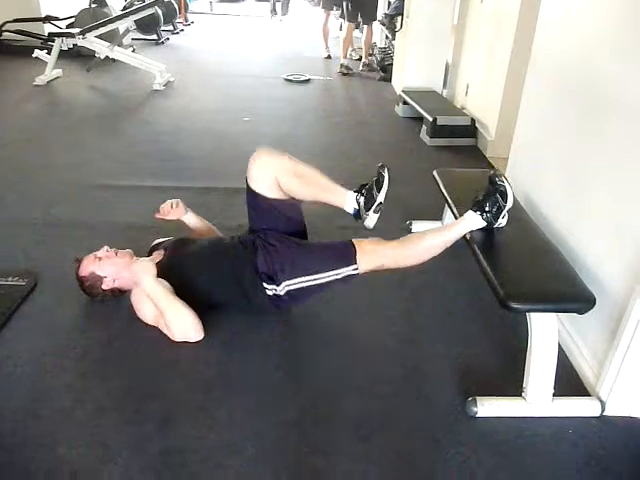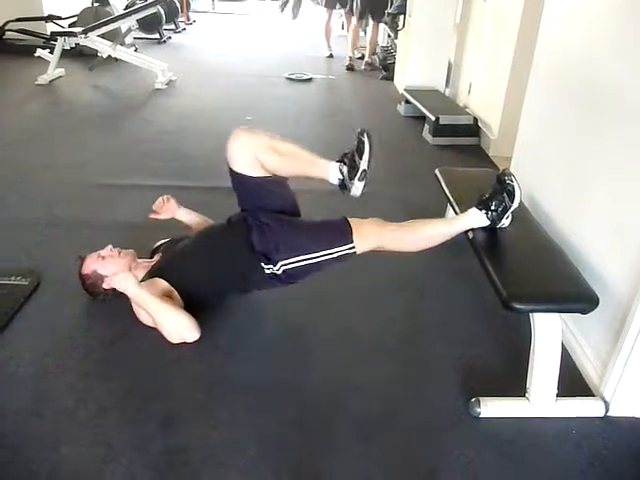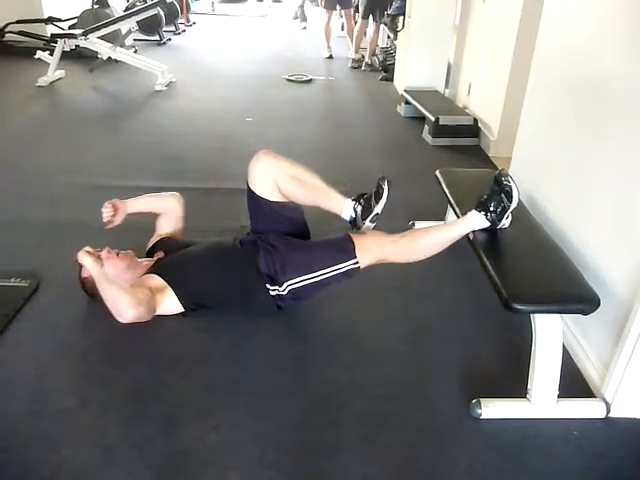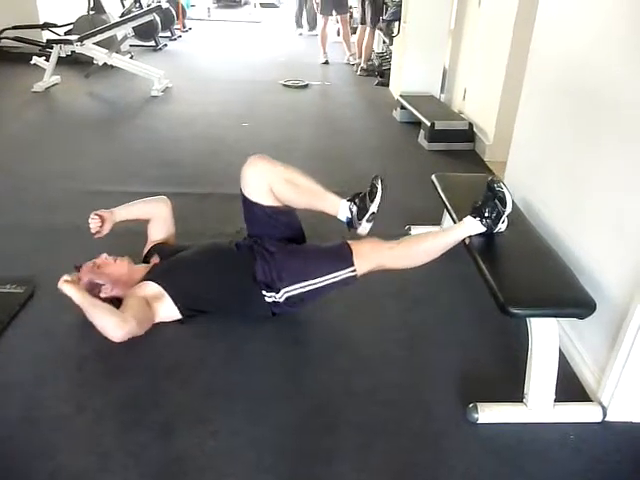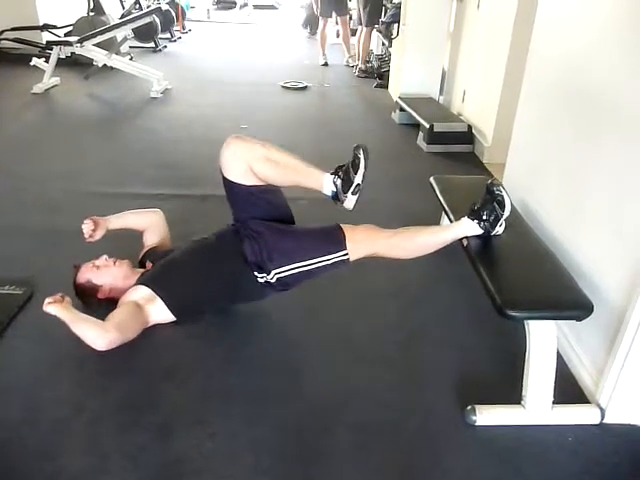
dt=0.5s
person 1, frame 1
left shoulder: (158, 250)
right shoulder: (144, 299)
right elbow: (190, 331)
left wrist: (185, 214)
right wrist: (149, 283)
left hip: (263, 245)
right hip: (271, 275)
left knee: (265, 161)
right knee: (377, 252)
left ankle: (355, 203)
right ankle: (475, 218)
person 1, frame 2
left shoulder: (162, 253)
right shoulder: (147, 295)
right elbow: (186, 332)
left wrist: (179, 212)
right wrist: (133, 290)
left hip: (256, 226)
right hip: (270, 254)
left knee: (243, 142)
right knee: (373, 232)
left ankle: (339, 173)
right ankle: (478, 217)
person 1, frame 3
left shoulder: (161, 247)
right shoulder: (148, 291)
left elbow: (173, 200)
right elbow: (128, 311)
left wrist: (124, 206)
right wrist: (92, 267)
left hip: (265, 246)
right hip: (275, 277)
left knee: (265, 164)
right knee: (380, 246)
left ankle: (352, 211)
right ankle: (478, 219)
person 1, frame 4
left shoulder: (154, 255)
right shoulder: (143, 298)
left elbow: (162, 204)
right elbow: (121, 330)
left wrist: (112, 215)
right wrist: (77, 294)
left hip: (263, 249)
right hip: (272, 282)
left knee: (257, 169)
right knee: (378, 253)
left ankle: (347, 211)
right ankle: (473, 224)
person 1, frame 5
left shoulder: (151, 258)
right shoulder: (138, 303)
left elbow: (155, 216)
right elbow: (104, 338)
left wrist: (105, 223)
right wrist: (63, 311)
left hip: (253, 236)
right hip: (264, 262)
left knee: (236, 150)
right knee: (370, 238)
left ankle: (334, 185)
right ankle: (472, 226)
